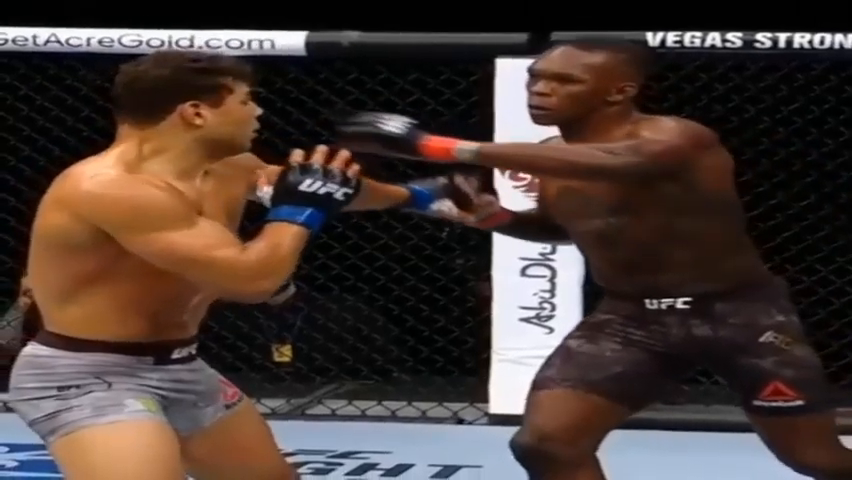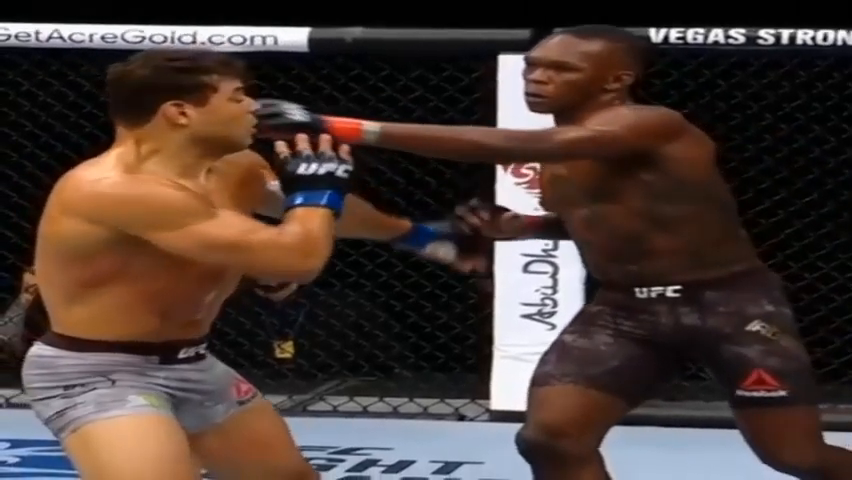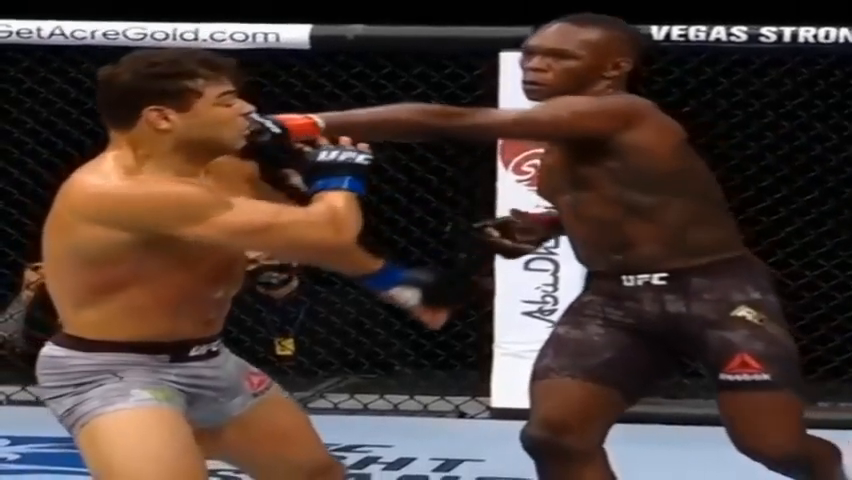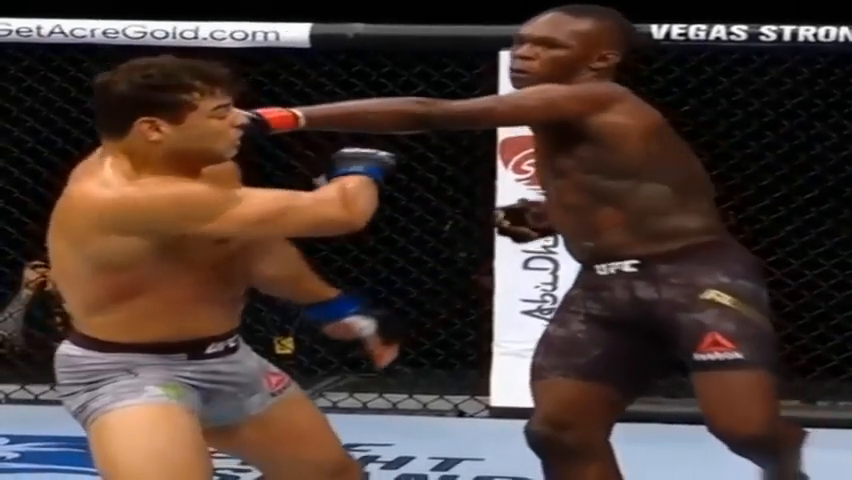
dt=0.7s
person 1, frame 1
left shoulder: (677, 137)
right shoulder: (554, 156)
left elbow: (617, 163)
left wrist: (435, 145)
right wrist: (491, 215)
left hip: (738, 310)
right hip: (626, 317)
person 1, frame 2
left shoulder: (653, 127)
right shoulder: (556, 154)
left elbow: (516, 146)
left wrist: (349, 129)
right wrist: (521, 226)
left hip: (729, 301)
right hip: (620, 308)
person 1, frame 3
left shoulder: (619, 115)
right shoulder: (564, 140)
left elbow: (451, 121)
left wrist: (312, 124)
right wrist: (543, 225)
left hip: (716, 289)
right hip: (614, 297)
person 1, frame 4
left shoulder: (595, 101)
right shoulder: (571, 122)
left elbow: (430, 114)
left wrist: (292, 116)
right wrist: (561, 212)
left hip: (698, 276)
right hip: (602, 287)
left knee: (745, 428)
right knee: (559, 431)
person 2, frame 1
left shoulder: (226, 169)
right shoulder: (109, 189)
left elbow: (326, 184)
right elbow: (251, 278)
left wrist: (414, 195)
right wrist: (300, 209)
left hip: (179, 367)
right hip: (86, 377)
person 2, frame 2
left shoulder: (232, 169)
right shoulder: (113, 190)
left elbow: (328, 210)
right elbow: (296, 257)
left wrist: (415, 234)
right wrist: (315, 189)
left hip: (192, 365)
person 2, frame 3
left shoulder: (223, 173)
left elbow: (298, 232)
right elbow: (326, 231)
left wrist: (388, 278)
right wrist: (339, 178)
left hip: (205, 361)
person 2, frame 4
left shoulder: (206, 168)
left elbow: (256, 247)
right elbow: (340, 210)
left wrist: (338, 307)
right wrist: (359, 169)
left hip: (226, 358)
